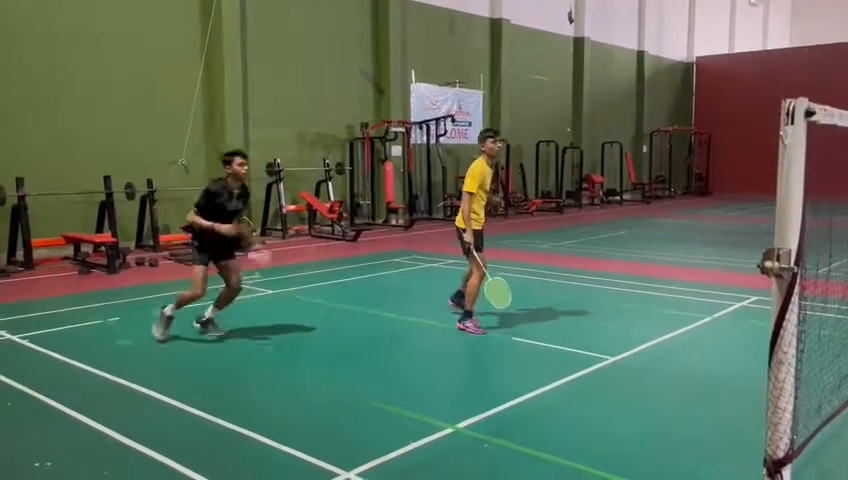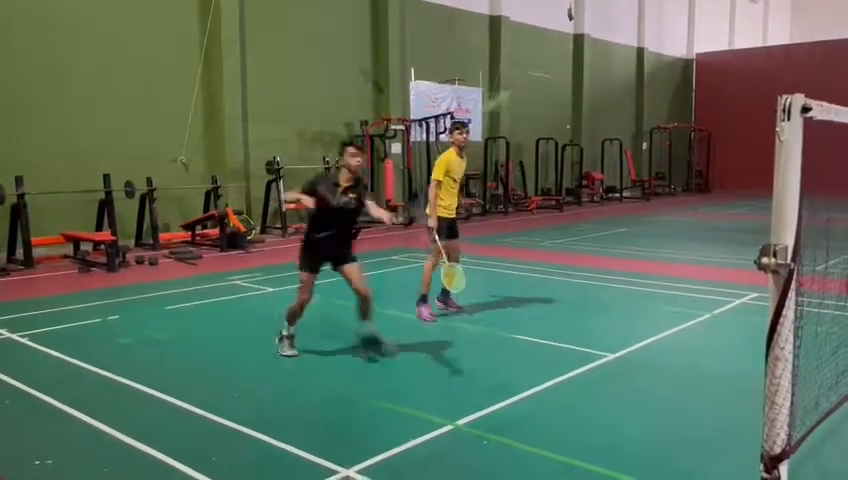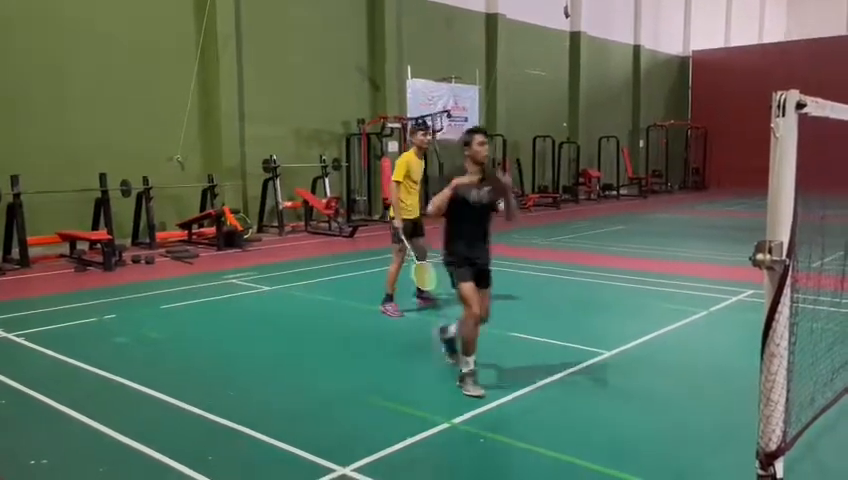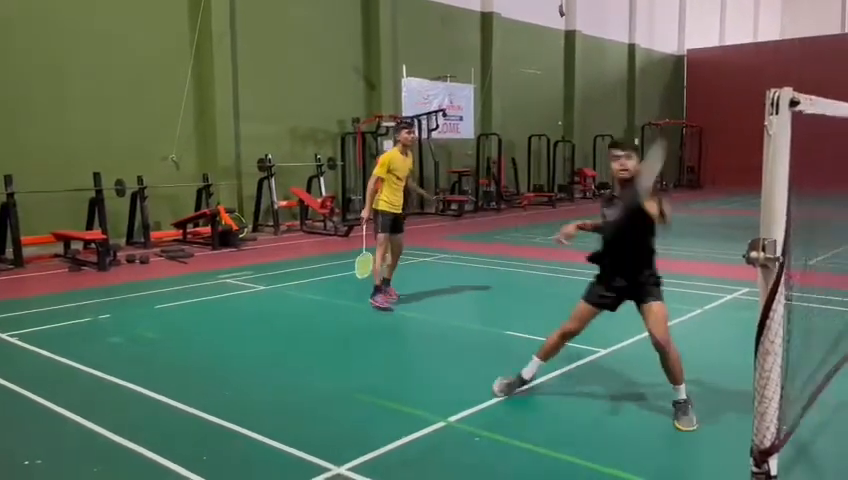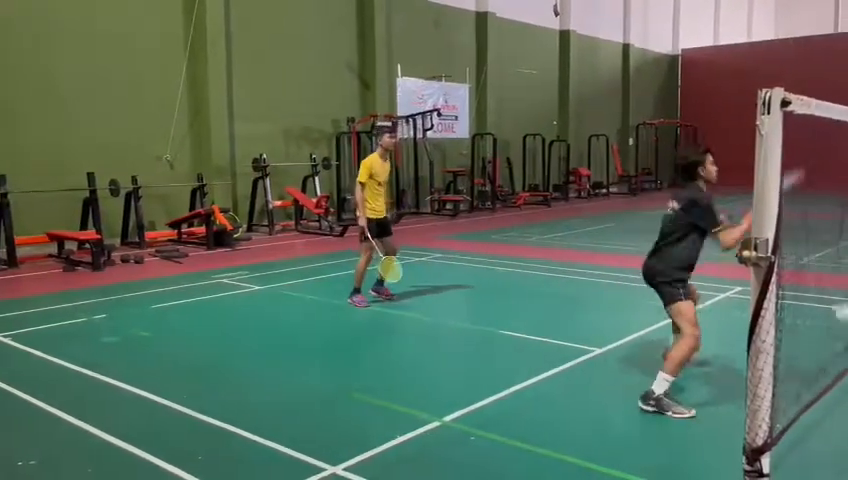
dt=0.5s
person 1, frame 1
left shoulder: (244, 193)
right shoulder: (213, 190)
right elbow: (191, 217)
left wrist: (245, 234)
right wrist: (216, 227)
left hip: (224, 243)
right hip: (203, 243)
left knee: (235, 285)
right knee: (198, 292)
left ankle: (207, 319)
right ankle: (167, 314)
person 1, frame 2
left shoulder: (360, 187)
right shoulder: (321, 182)
left elbow: (373, 209)
right elbow: (290, 196)
left wrist: (387, 217)
right wrist: (301, 198)
left hip: (342, 248)
right hip: (314, 245)
left knee: (363, 292)
right knee: (304, 299)
left ankle: (367, 332)
right ankle: (286, 334)
person 1, frame 3
left shoulder: (492, 183)
right shoulder: (457, 181)
left elbow: (511, 216)
right elbow: (432, 211)
left wrist: (507, 190)
right wrist: (454, 185)
left hip: (480, 257)
right hip: (458, 258)
left knee: (482, 315)
right knee: (473, 312)
left ankle: (449, 332)
right ankle: (466, 372)
person 1, frame 4
left shoulder: (640, 198)
right shoulder: (608, 200)
left elbow: (658, 215)
left wrist: (652, 207)
right wrist: (576, 228)
left hip: (643, 280)
right hip: (610, 278)
left knee: (662, 341)
right knee: (567, 331)
left ankle: (681, 401)
right ankle: (524, 377)
person 1, frame 5
left shoulder: (687, 195)
right shoulder: (699, 200)
right elbow: (727, 242)
left wrist: (717, 223)
right wrist: (747, 222)
left hip: (661, 267)
right hip: (667, 271)
left knee: (692, 301)
right knee: (692, 335)
left ankle: (676, 353)
right ankle: (655, 395)
person 2, frame 1
left shoulder: (489, 168)
right shoulder: (478, 169)
right elbow: (465, 201)
right wrist: (468, 232)
left hip: (477, 225)
right hip: (468, 227)
left knee: (477, 268)
right knee: (479, 271)
left ankle: (459, 297)
right ankle: (466, 318)
person 2, frame 2
left shoulder: (463, 158)
right shoulder: (445, 158)
right elbow: (433, 188)
left wrist: (458, 200)
right wrist: (433, 217)
left hip: (451, 214)
right hip: (438, 215)
left knee: (454, 257)
right knee: (435, 258)
left ankle: (444, 296)
right ankle: (422, 301)
person 2, frame 3
left shoulder: (421, 160)
right shoulder: (405, 159)
right elbow: (393, 188)
right wrist: (397, 217)
left hip: (415, 215)
right hip: (401, 216)
left knee: (422, 253)
right knee: (398, 259)
left ankle: (421, 292)
right ankle: (387, 301)
person 2, frame 4
left shoulder: (409, 157)
right shoulder: (388, 157)
right elbow: (372, 182)
left wrist: (423, 193)
right wrist: (366, 208)
left hip: (397, 209)
right hip: (383, 208)
left knee: (397, 248)
right knee: (382, 249)
left ankle: (385, 284)
right ankle: (376, 292)
person 2, frame 5
left shoulder: (387, 163)
right shoulder: (369, 162)
right elbow: (359, 190)
right wrist: (362, 216)
left hip: (382, 215)
right hip: (368, 216)
left knee: (391, 251)
right knee: (367, 254)
left ankle: (379, 286)
right ankle: (355, 293)
